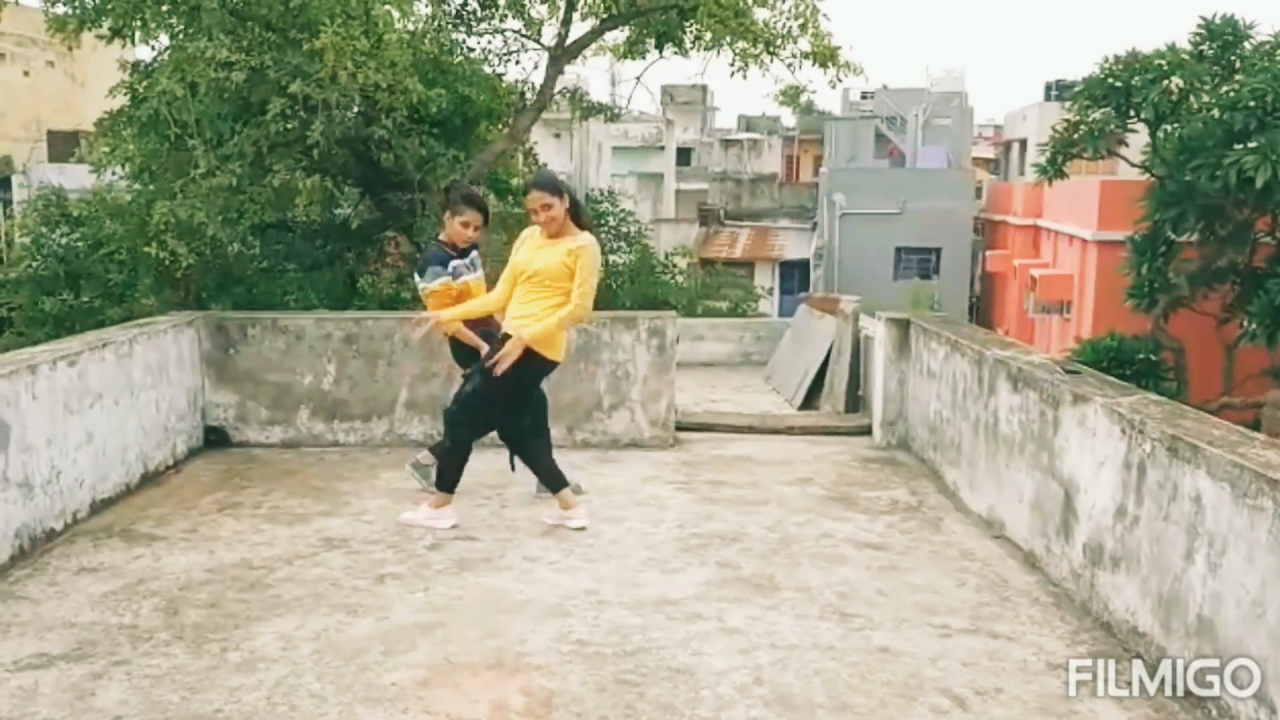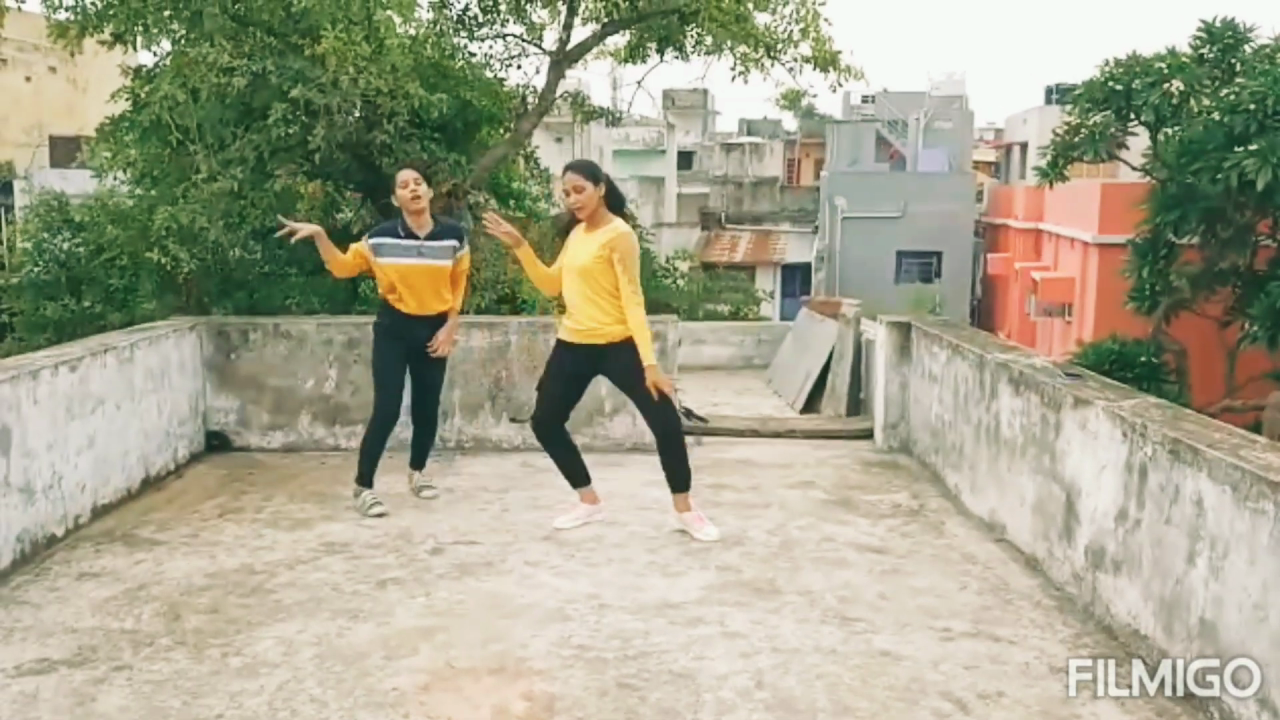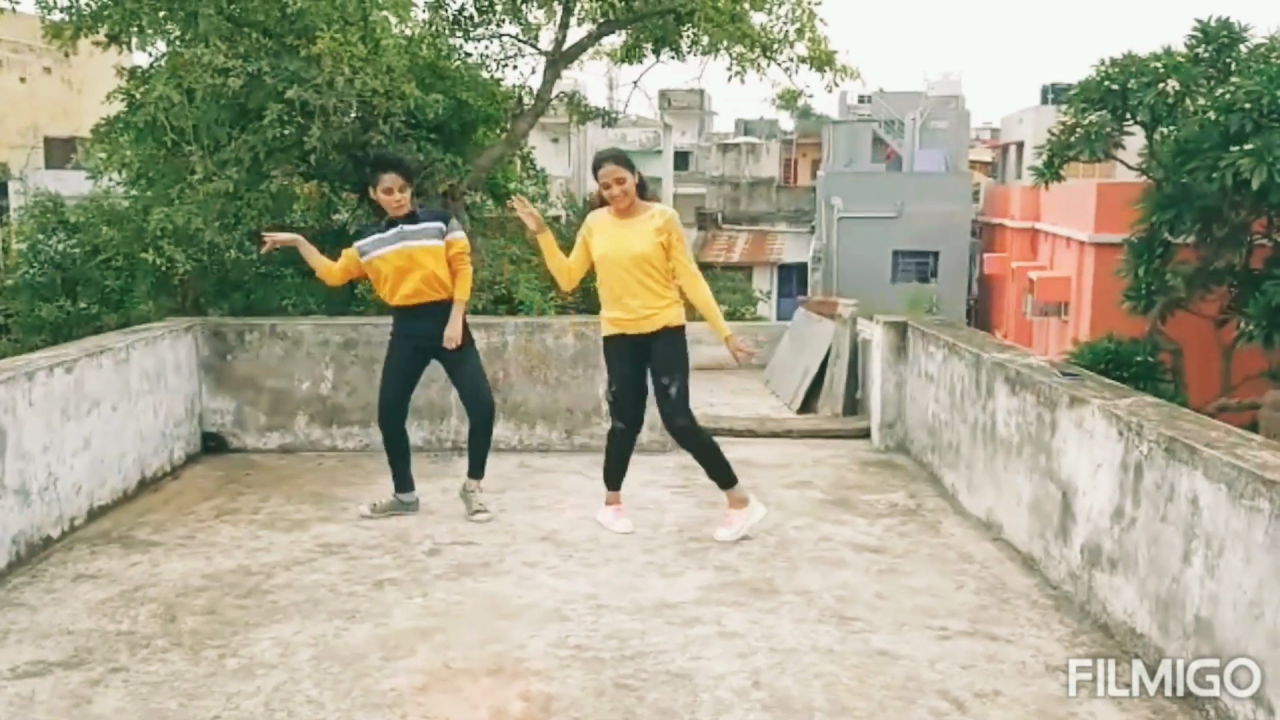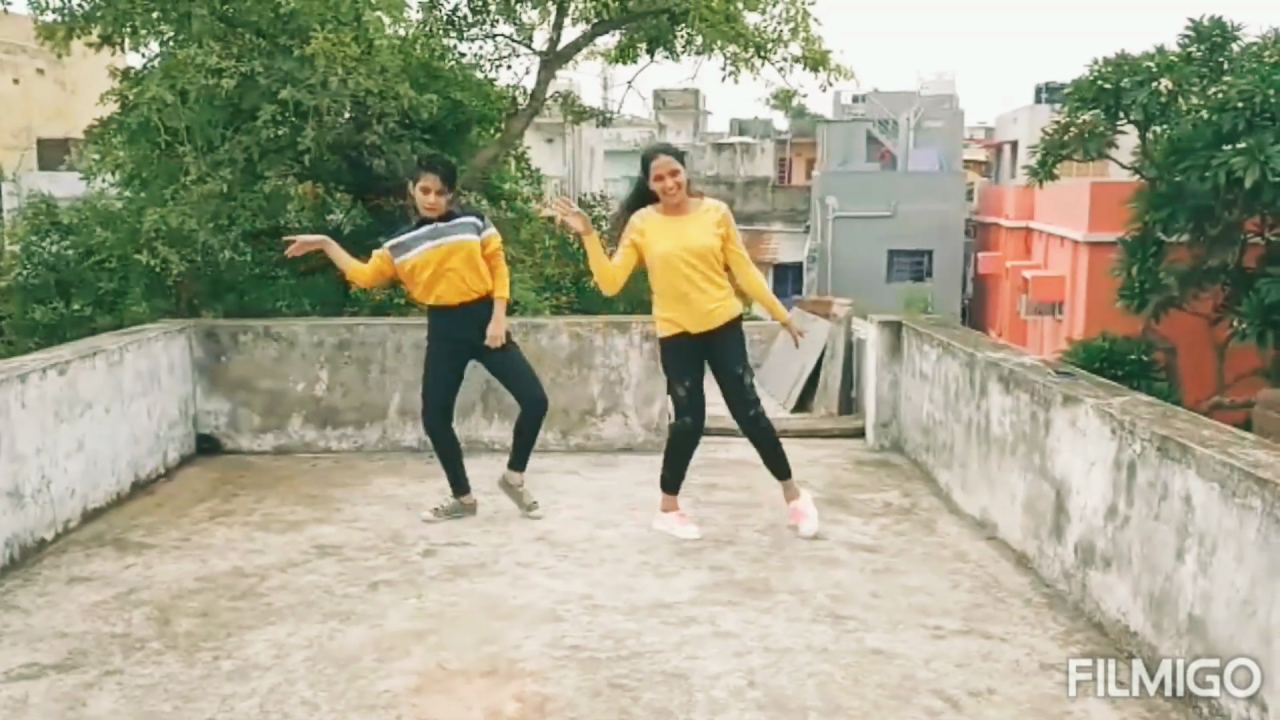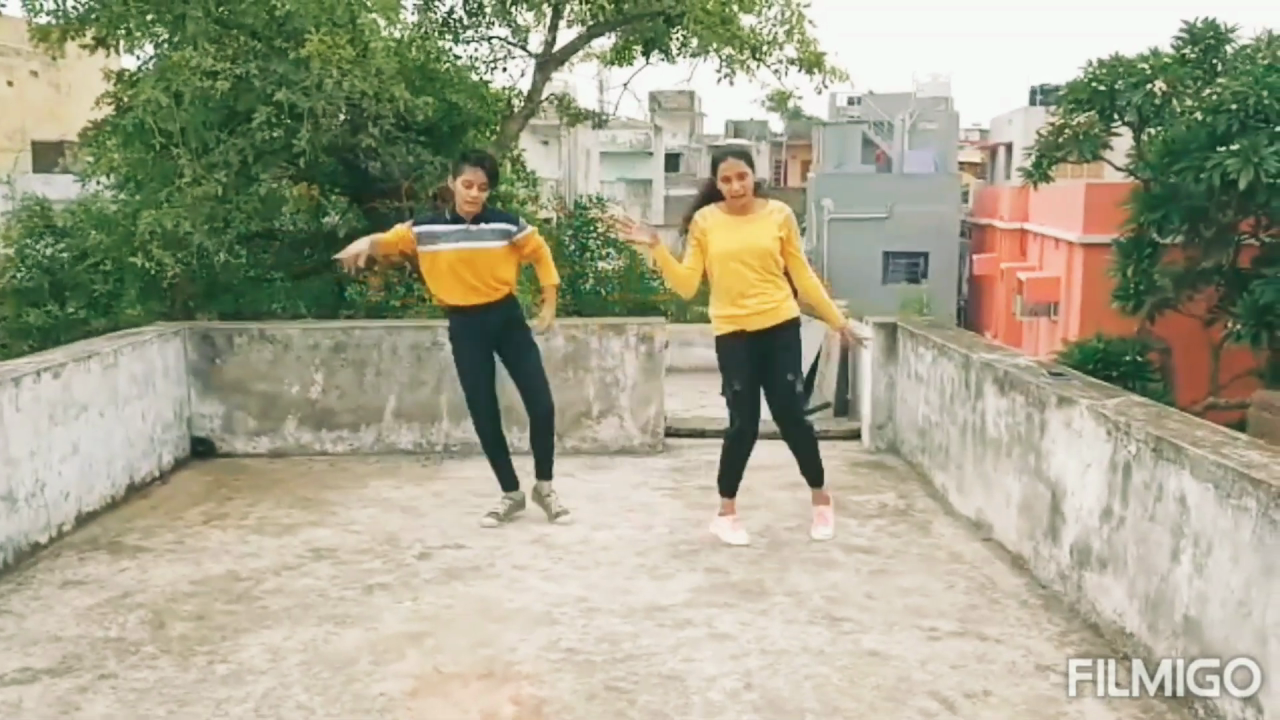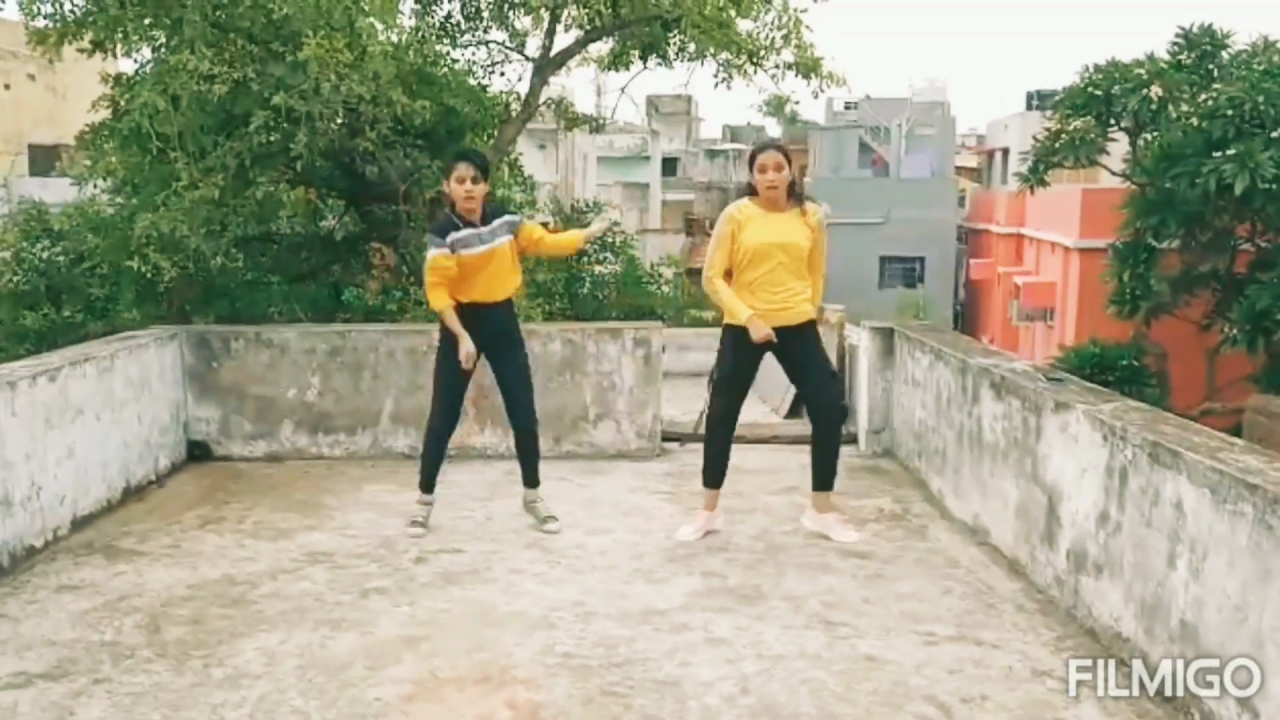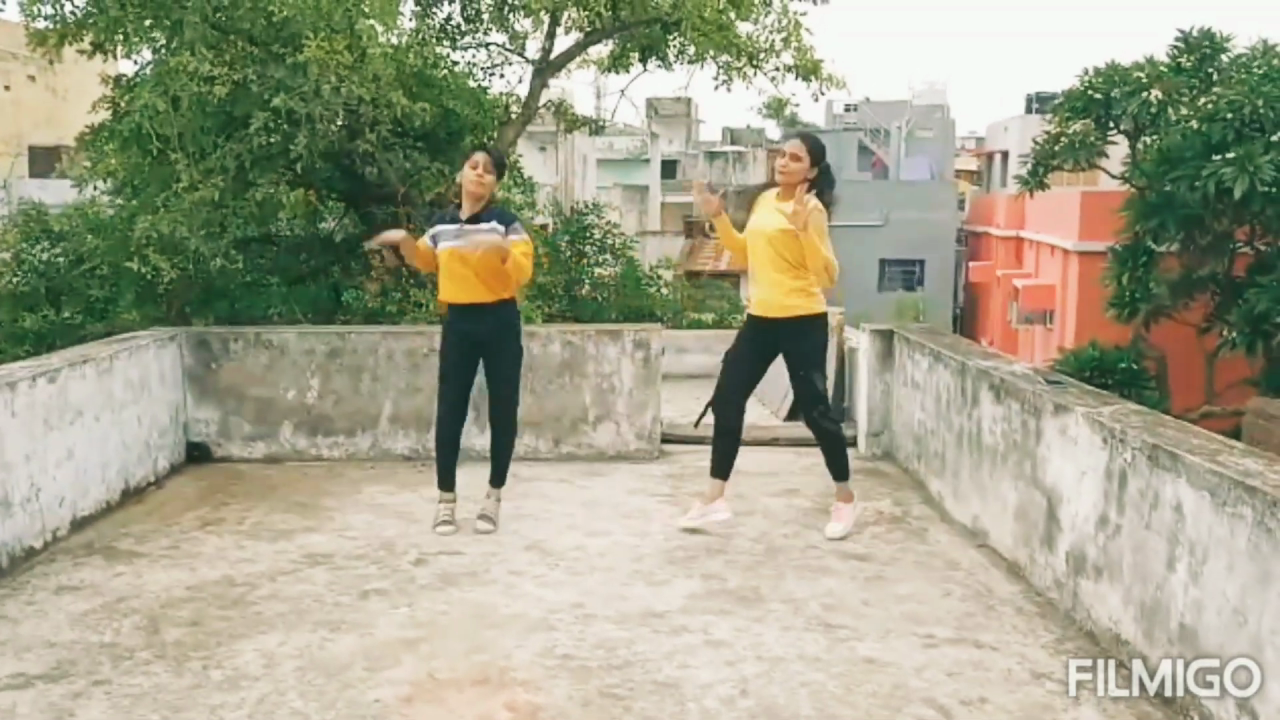
dt=0.5s
person 1, frame 1
left shoulder: (583, 245)
right shoulder: (528, 238)
left elbow: (580, 308)
right elbow: (501, 296)
left wrist: (523, 339)
right wrist: (448, 315)
left hip: (534, 348)
right hip: (515, 344)
left knee: (463, 413)
right knee: (515, 426)
left ankle: (441, 505)
right ankle: (568, 504)
person 1, frame 2
left shoulder: (619, 234)
right shoulder: (575, 234)
left elbow: (631, 299)
right elbow: (552, 286)
left wrist: (649, 361)
right wrist: (519, 245)
left hip: (616, 343)
right hip: (572, 343)
left knee: (666, 421)
right knee: (544, 421)
left ankle: (685, 509)
right ankle: (589, 501)
person 1, frame 3
left shoulder: (663, 218)
right shoulder: (594, 223)
left elbow: (690, 278)
right elbow: (568, 279)
left wrist: (725, 333)
right wrist: (542, 232)
left hip: (664, 329)
right hip: (619, 334)
left knee: (678, 420)
right knee: (625, 421)
left ankle: (739, 501)
right ankle: (612, 503)
person 1, frame 4
left shoulder: (715, 212)
right shoulder: (640, 223)
left elbow: (743, 269)
right elbow: (610, 284)
left wrist: (782, 316)
right wrist: (588, 235)
left hip: (723, 325)
right hip: (676, 333)
left knee: (749, 413)
right knee: (689, 422)
left ankle: (793, 495)
right ankle: (669, 509)
person 1, frame 5
left shoulder: (779, 214)
right shoulder: (703, 221)
left elbow: (802, 273)
right elbow: (686, 285)
left wrist: (837, 320)
right wrist: (655, 246)
left hip: (780, 326)
right hip: (732, 331)
left knee: (790, 416)
right knee: (744, 422)
left ankle: (820, 501)
right ankle: (726, 513)
person 1, frame 6
left shoulder: (810, 216)
right shoulder: (736, 215)
right elbow: (712, 277)
right wrist: (749, 318)
left hip: (798, 328)
right hip: (743, 328)
left knee: (830, 411)
right knee: (721, 415)
left ankle: (822, 509)
right ankle: (708, 511)
person 1, frame 7
left shoulder: (810, 207)
right shoulder: (764, 199)
left elbow: (827, 273)
left wrist: (803, 224)
right wrist: (717, 217)
left hip: (801, 319)
right hip: (761, 318)
left knee: (813, 408)
right knee: (726, 399)
left ankle: (844, 498)
right ankle: (713, 499)
person 2, frame 1
left shoulder: (470, 251)
right shoulder: (436, 262)
right elbow: (444, 319)
left wrist: (502, 329)
right wrist: (484, 349)
left hip: (488, 335)
right hip: (472, 344)
left ankle: (429, 459)
person 2, frame 2
left shoulder: (453, 235)
right shoulder: (382, 238)
left elbow: (458, 282)
right elbow: (343, 266)
left wrist: (450, 327)
right wrist: (318, 234)
left hip: (433, 330)
right hip: (393, 330)
left knee: (427, 409)
right knee: (386, 411)
left ankle: (417, 471)
right ankle: (362, 487)
person 2, frame 3
left shoulder: (439, 221)
right shoulder: (370, 242)
left elbow: (462, 268)
right elbow: (335, 274)
left wrist: (456, 320)
right wrist: (298, 241)
left hip: (446, 324)
right hip: (407, 329)
left knee: (482, 407)
right knee: (389, 414)
left ankle: (473, 487)
right ankle: (404, 494)
person 2, frame 4
left shoulder: (472, 221)
right shoulder: (401, 242)
left elbow: (498, 267)
right elbow: (367, 275)
left wrist: (499, 318)
right wrist: (325, 244)
left hip: (484, 321)
right hip: (444, 332)
left knee: (535, 401)
right knee: (435, 419)
left ankle: (514, 477)
right ankle: (462, 496)
person 2, frame 5
left shoulder: (506, 223)
right shoulder: (427, 227)
left elbow: (540, 254)
right elbow: (386, 243)
left wrist: (549, 302)
right wrist: (363, 244)
left hip: (507, 319)
right hip: (466, 326)
left knee: (541, 406)
right knee: (485, 416)
left ankle: (544, 487)
right ankle: (511, 493)
person 2, frame 6
left shoulder: (506, 221)
right shoulder: (444, 233)
left elbow: (548, 243)
right elbow: (437, 291)
left wrist: (590, 232)
right wrist: (462, 336)
left hip: (503, 322)
right hip: (461, 325)
left knee: (523, 414)
right knee: (444, 415)
left ankle: (532, 495)
right ankle: (425, 498)
person 2, frame 7
left shoulder: (507, 224)
right shoulder: (442, 223)
left elbow: (521, 275)
right elbow: (425, 259)
left wrist: (500, 251)
right wrist: (403, 242)
left hip: (500, 323)
right hip: (458, 323)
left knee: (503, 414)
right knee: (450, 414)
left ankle: (494, 494)
right ankle: (446, 499)
